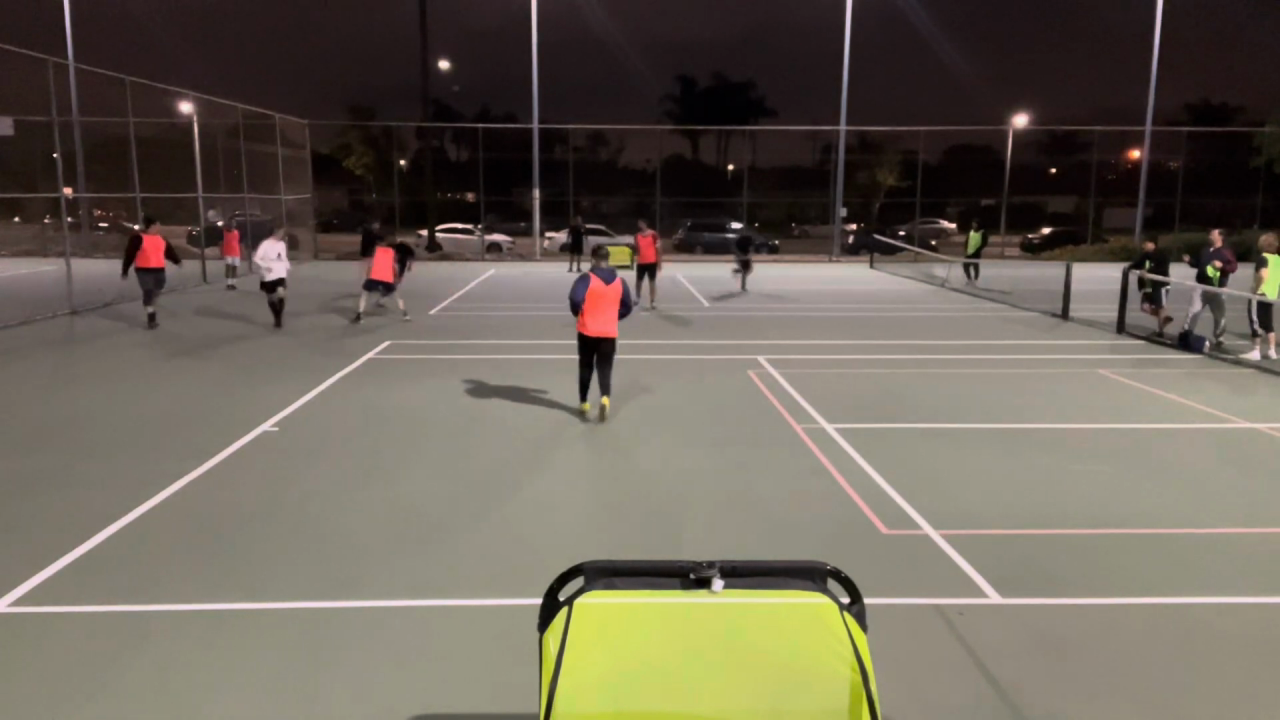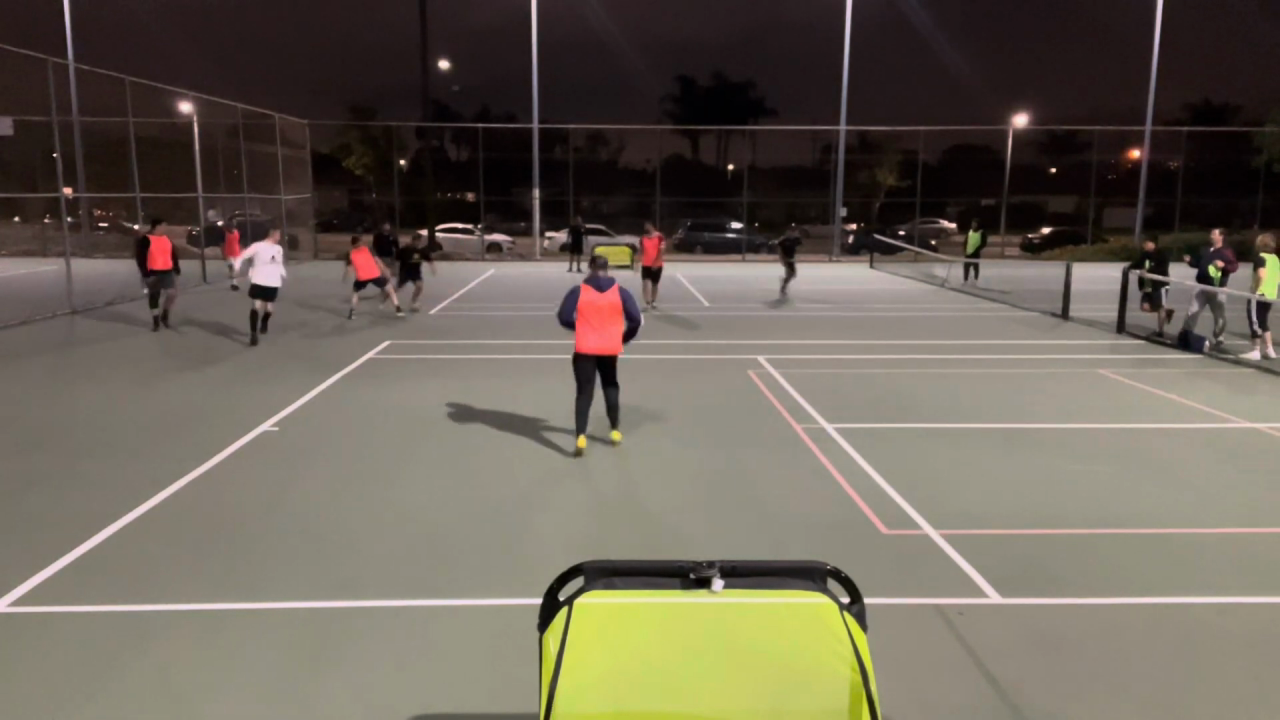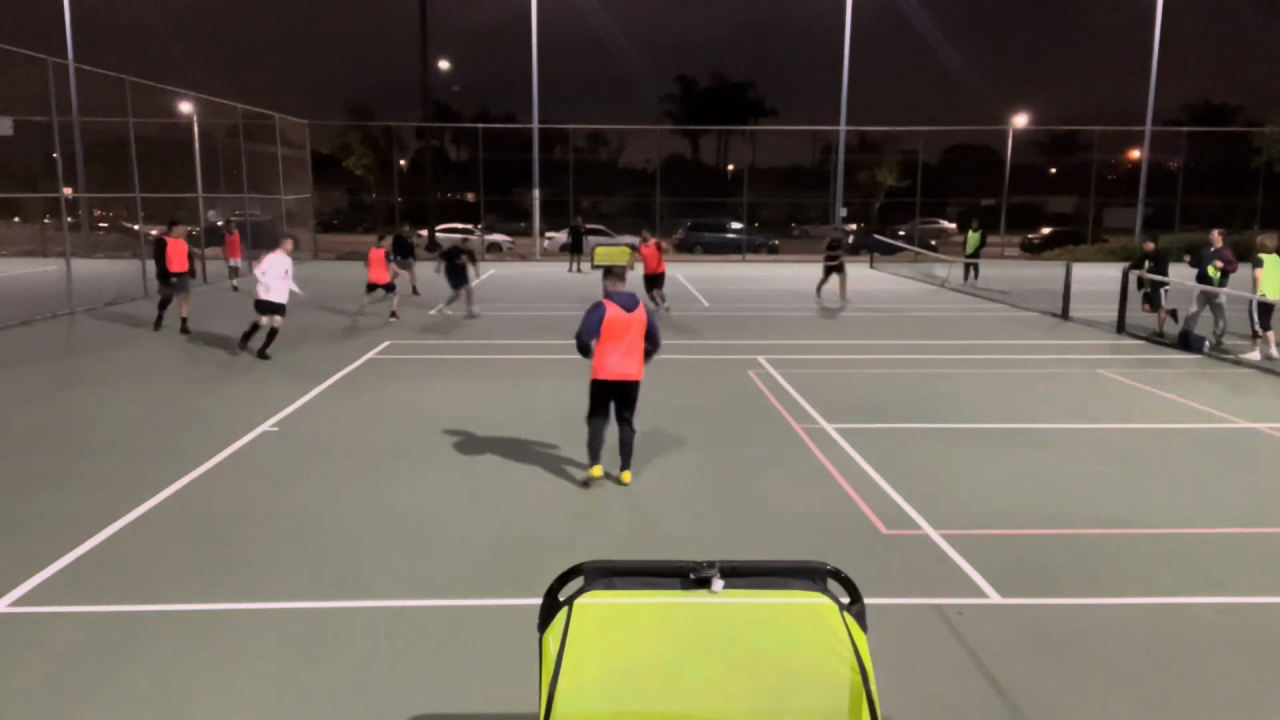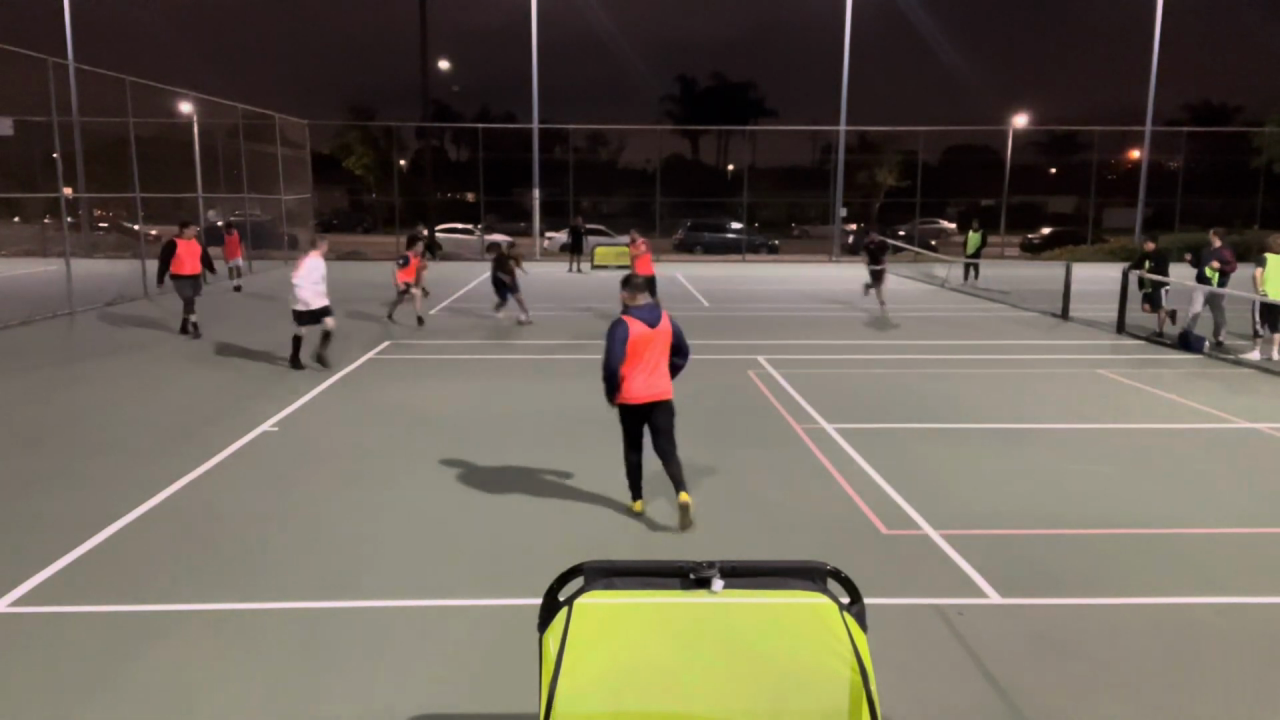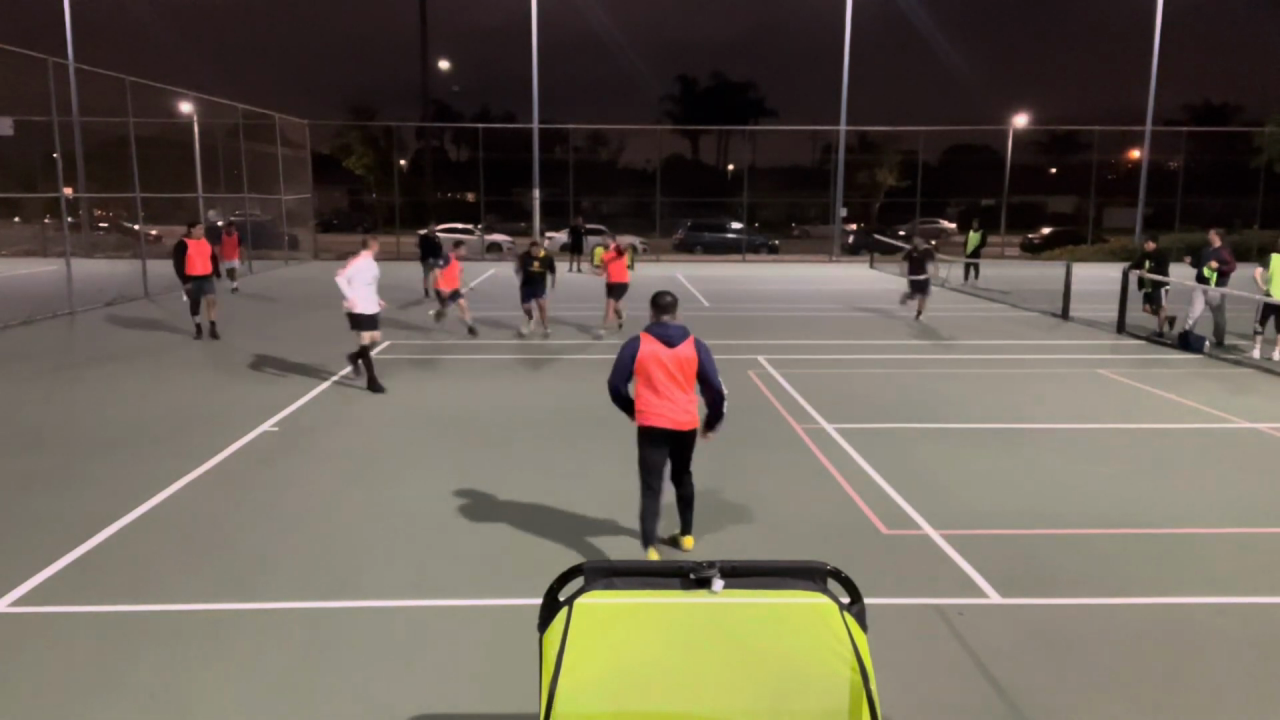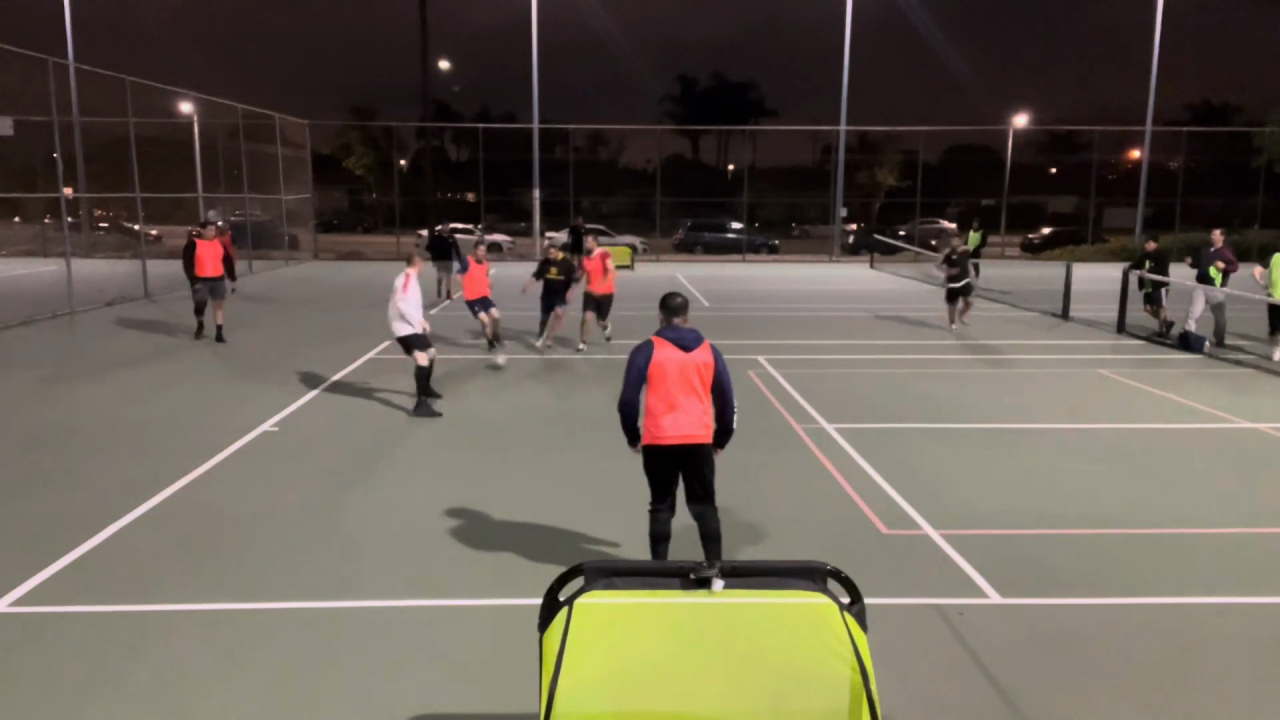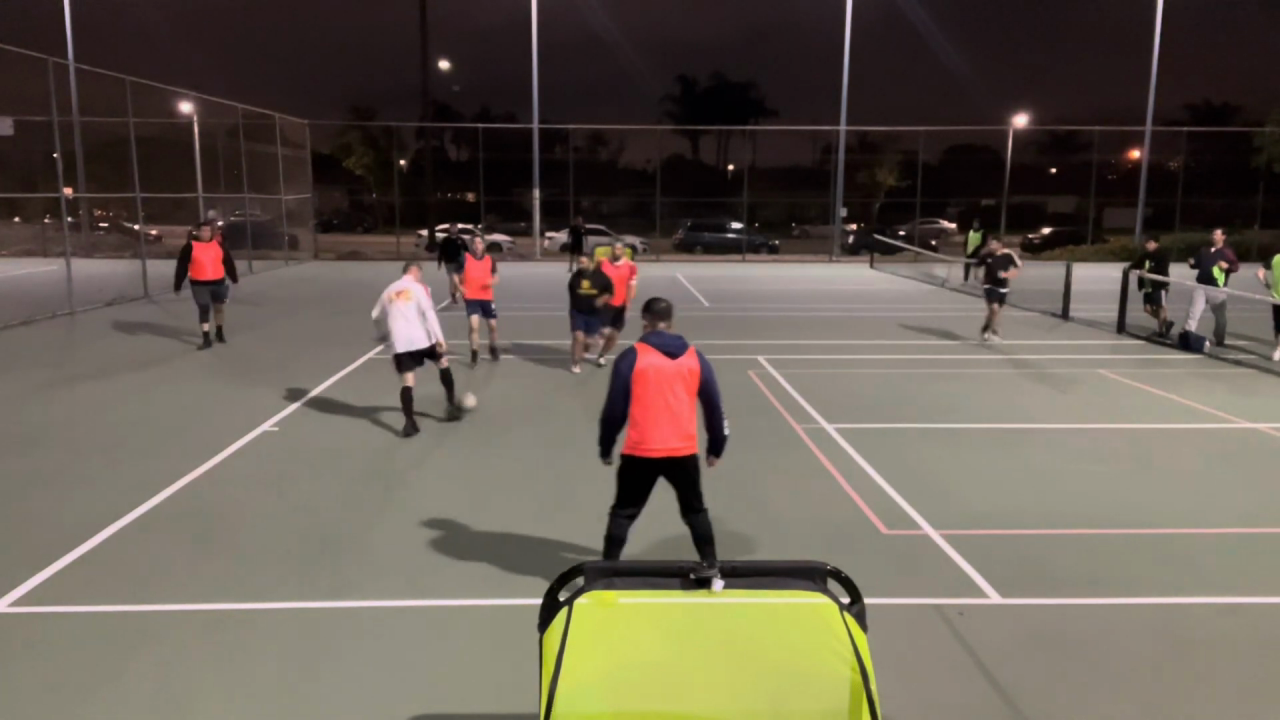
dt=0.4s
person 1, frame 1
left shoulder: (586, 279)
right shoulder: (619, 282)
left elbow: (575, 299)
right elbow: (627, 307)
left wrist: (577, 313)
left hip: (587, 331)
right hip: (609, 333)
left knee: (586, 367)
right knee: (604, 368)
left ankle: (584, 403)
right ankle: (605, 398)
person 1, frame 2
left shoulder: (578, 291)
right shoulder: (620, 292)
left elbow: (564, 318)
right elbow: (635, 320)
right wrist: (623, 339)
left hip: (584, 350)
right hip: (609, 350)
left knee: (584, 393)
right knee: (611, 388)
left ankle: (581, 438)
right ankle: (615, 430)
person 1, frame 3
left shoulder: (600, 308)
right shoulder: (642, 309)
left elbow: (583, 338)
right elbow: (654, 343)
left wrist: (588, 353)
left hip: (603, 375)
right hip: (632, 375)
left knee: (597, 420)
right knee: (626, 422)
left ankle: (595, 466)
right ankle: (626, 471)
person 1, frame 4
left shoulder: (621, 326)
right shoulder: (666, 320)
left elbow: (611, 367)
right elbow: (682, 353)
left wrist: (611, 394)
left hip: (630, 397)
right hip: (662, 395)
left knee: (633, 449)
right knee: (667, 449)
left ankle: (637, 501)
right ankle: (682, 495)
person 1, frame 5
left shoulder: (637, 344)
right shoulder: (696, 346)
left elbow: (616, 386)
right elbow: (716, 391)
left wrist: (633, 411)
right wrist: (712, 422)
left hip: (651, 425)
right hip: (686, 424)
left knee: (651, 488)
right knee: (682, 477)
left ankle: (651, 550)
right ankle: (686, 535)
person 1, frame 6
left shoulder: (646, 351)
right shoulder: (709, 352)
left elbow: (627, 401)
right elbow: (726, 401)
left wrist: (633, 437)
right wrist: (721, 438)
left hip: (659, 440)
right hip: (699, 440)
left knee: (661, 508)
right knee: (704, 505)
right ankle: (714, 567)
person 1, frame 7
left shoulder: (631, 358)
right shoulder: (695, 358)
left elbow: (614, 409)
right elbow: (714, 408)
left wrist: (606, 447)
right wrist: (716, 448)
left hip: (641, 451)
right hip: (683, 450)
left knee: (623, 513)
right knee: (695, 512)
right ankle: (711, 569)
